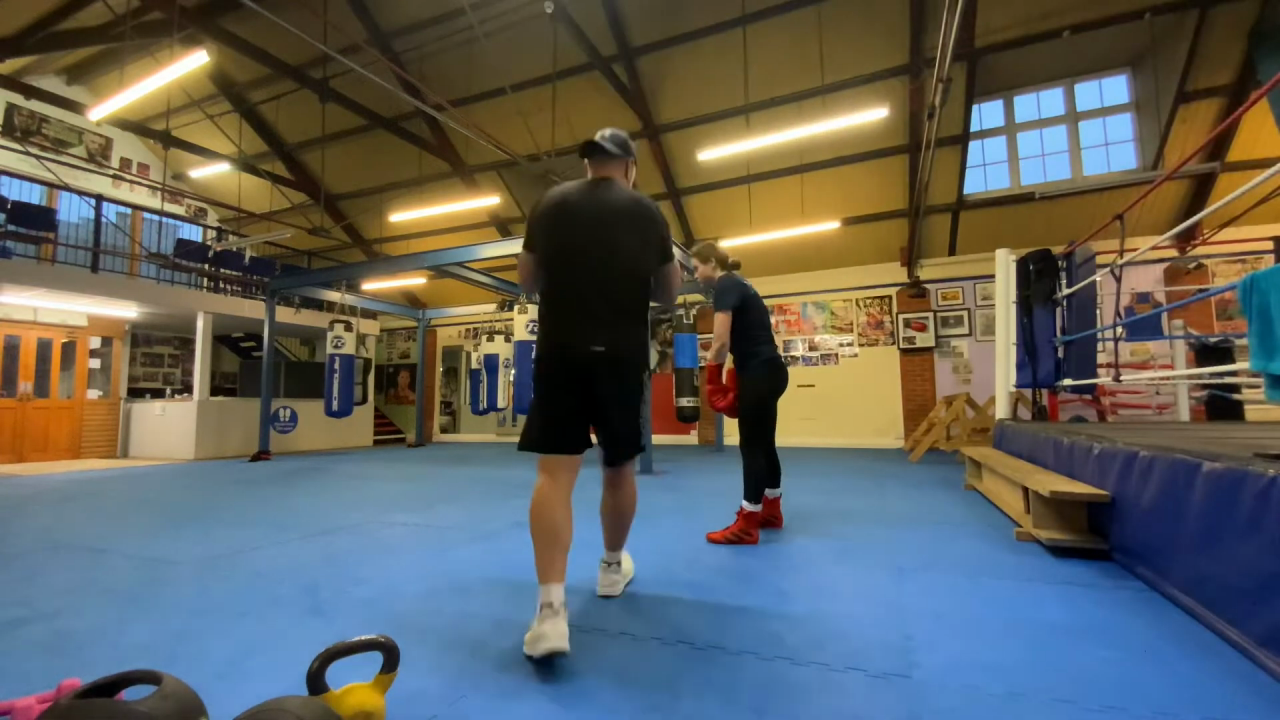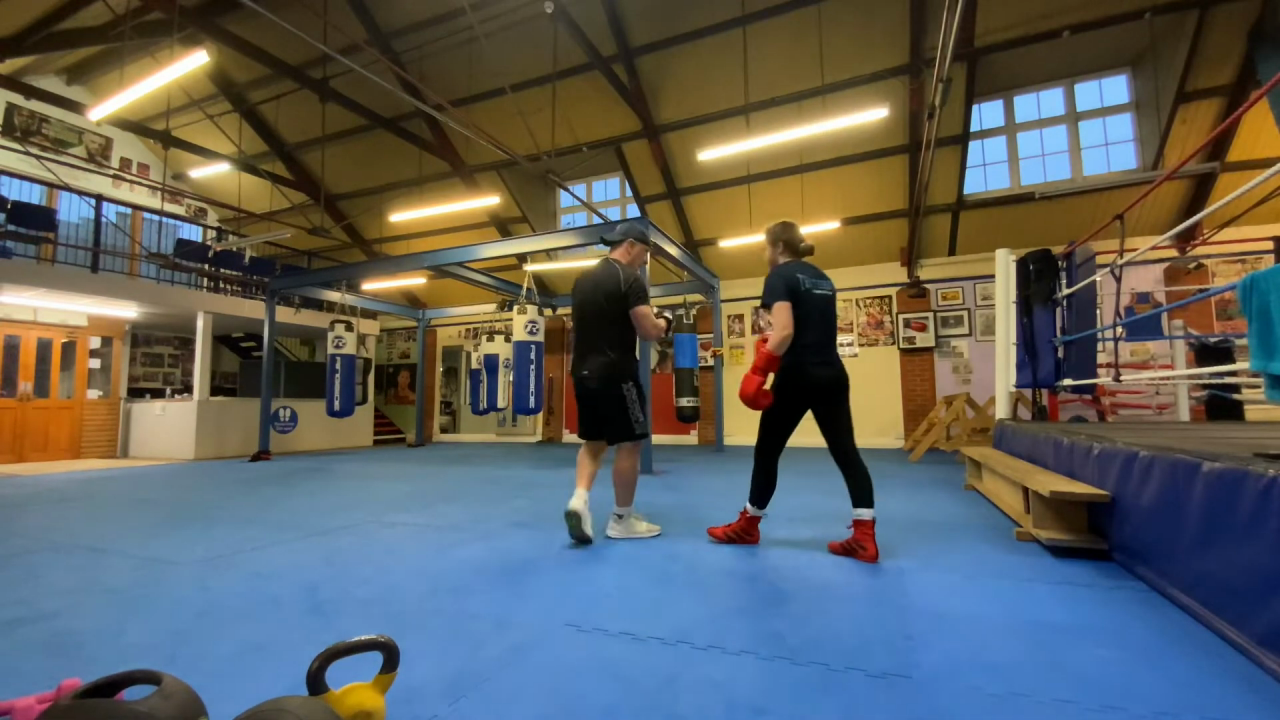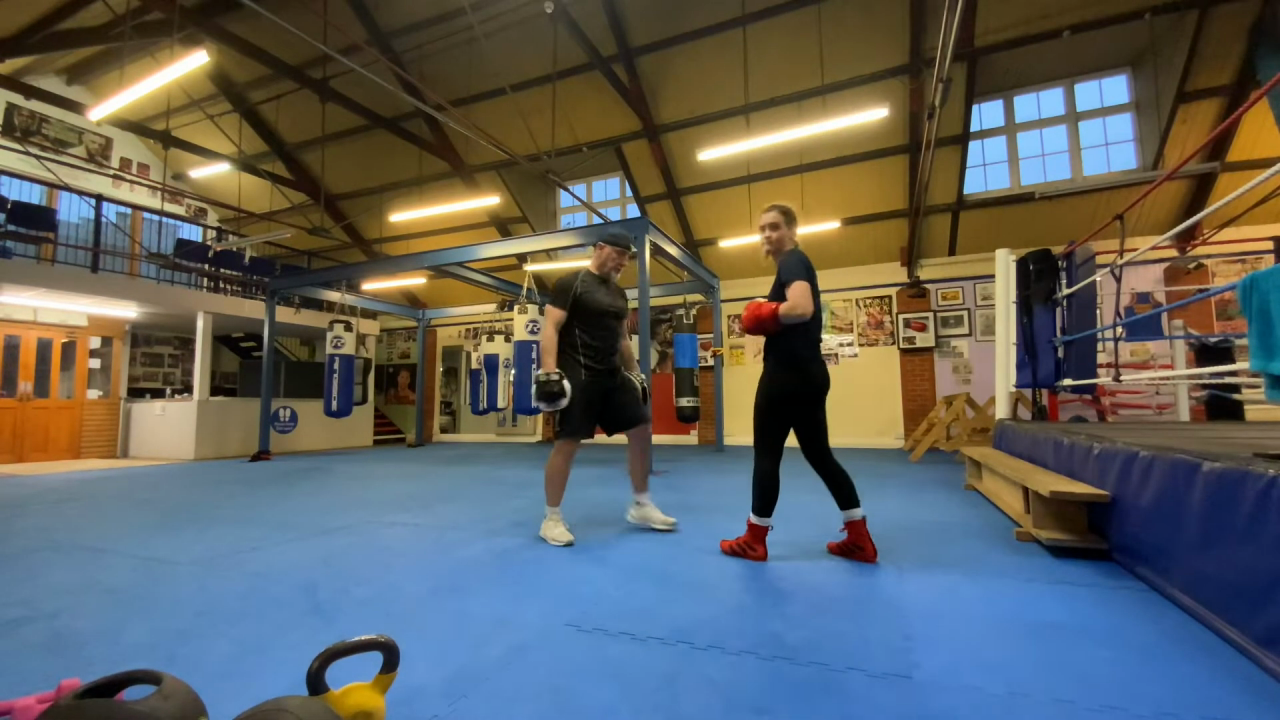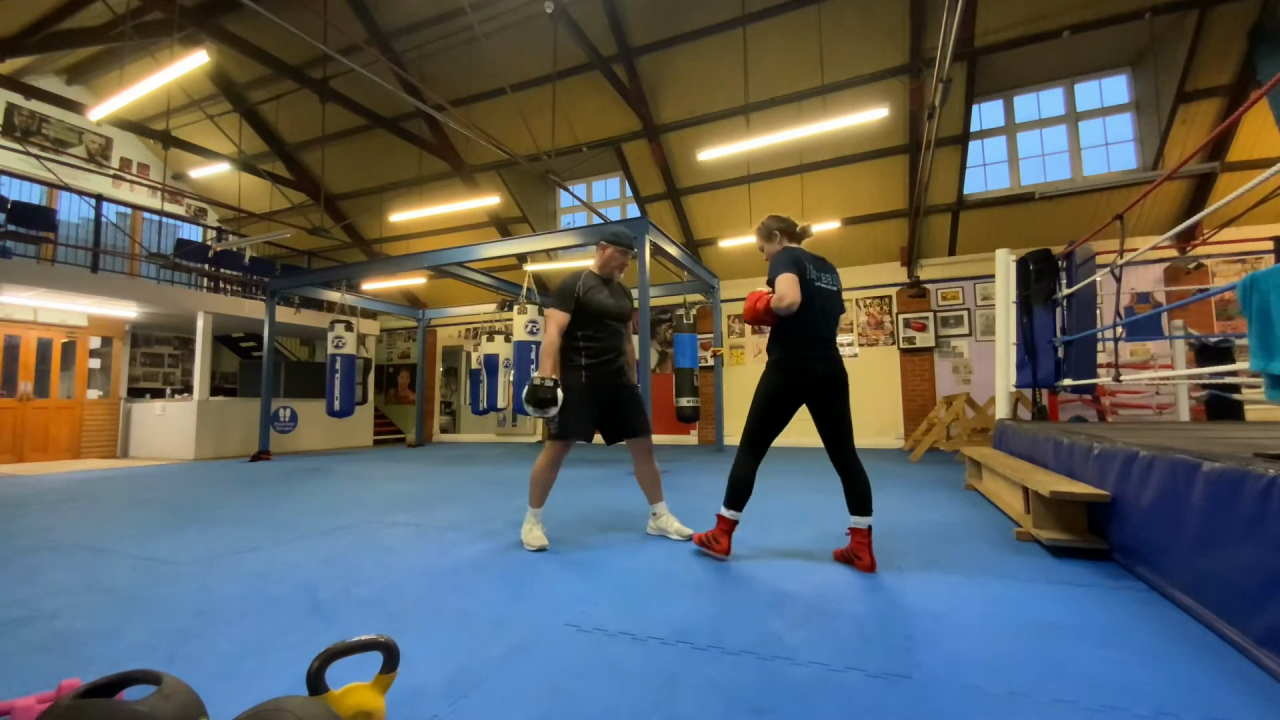
dt=1s
person 1, frame 1
left shoulder: (550, 205)
right shoulder: (647, 213)
left elbow: (529, 282)
right elbow: (669, 293)
left hip: (560, 353)
right hip: (624, 356)
left knee: (555, 473)
right knee: (620, 466)
left ankle: (551, 611)
right ankle: (612, 567)
person 1, frame 2
left shoulder: (583, 279)
right shoulder: (629, 279)
right elbow: (649, 332)
right wrist: (663, 323)
left hip: (584, 372)
right hip: (615, 373)
left knee: (592, 443)
right knee: (629, 445)
left ankle: (579, 502)
right ankle: (621, 520)
person 1, frame 3
left shoulder: (617, 292)
right shoulder: (571, 284)
right elbow: (550, 328)
left wrist: (635, 373)
right wrist: (549, 370)
left hip: (613, 375)
right hip: (580, 376)
left knee: (641, 432)
right knee: (566, 444)
left ankle: (641, 506)
right ankle: (551, 519)
person 1, frame 4
left shoulder: (623, 293)
right shoulder: (574, 285)
right elbow: (553, 332)
left wrist: (632, 378)
right wrist: (545, 376)
left hip: (617, 380)
right hip: (580, 380)
left knee: (643, 445)
right knee: (557, 448)
left ankle: (659, 517)
right ankle: (532, 521)
person 2, frame 1
left shoulder: (725, 286)
right shoulder: (736, 285)
left elbow: (721, 341)
left wrist: (713, 382)
right wrist: (733, 385)
left hip: (760, 373)
right hip: (771, 371)
left knee: (752, 446)
right knee: (764, 443)
left ankle: (747, 526)
right ankle: (771, 511)
person 2, frame 2
left shoulder: (779, 277)
right shoulder: (822, 278)
left elbow: (783, 331)
left wrist: (758, 371)
left hip: (798, 376)
right hip: (833, 375)
left knee: (767, 451)
right knee: (845, 452)
left ankle: (747, 526)
right ankle: (865, 538)
person 2, frame 3
left shoulder: (792, 261)
right shoulder: (794, 263)
left elbow: (801, 309)
left wrist: (765, 313)
right wrist: (768, 321)
left hip: (788, 370)
right hip: (811, 371)
left knee: (767, 454)
right knee: (819, 454)
left ankle: (754, 540)
right ankle: (859, 538)
person 2, frame 4
left shoulder: (786, 258)
right shoulder: (828, 267)
left elbow: (789, 300)
left wrist: (764, 307)
right wrist: (775, 312)
left hip: (790, 369)
right hip: (830, 371)
left knee: (750, 450)
right knee: (844, 454)
left ankle: (721, 535)
right ankle: (862, 547)
